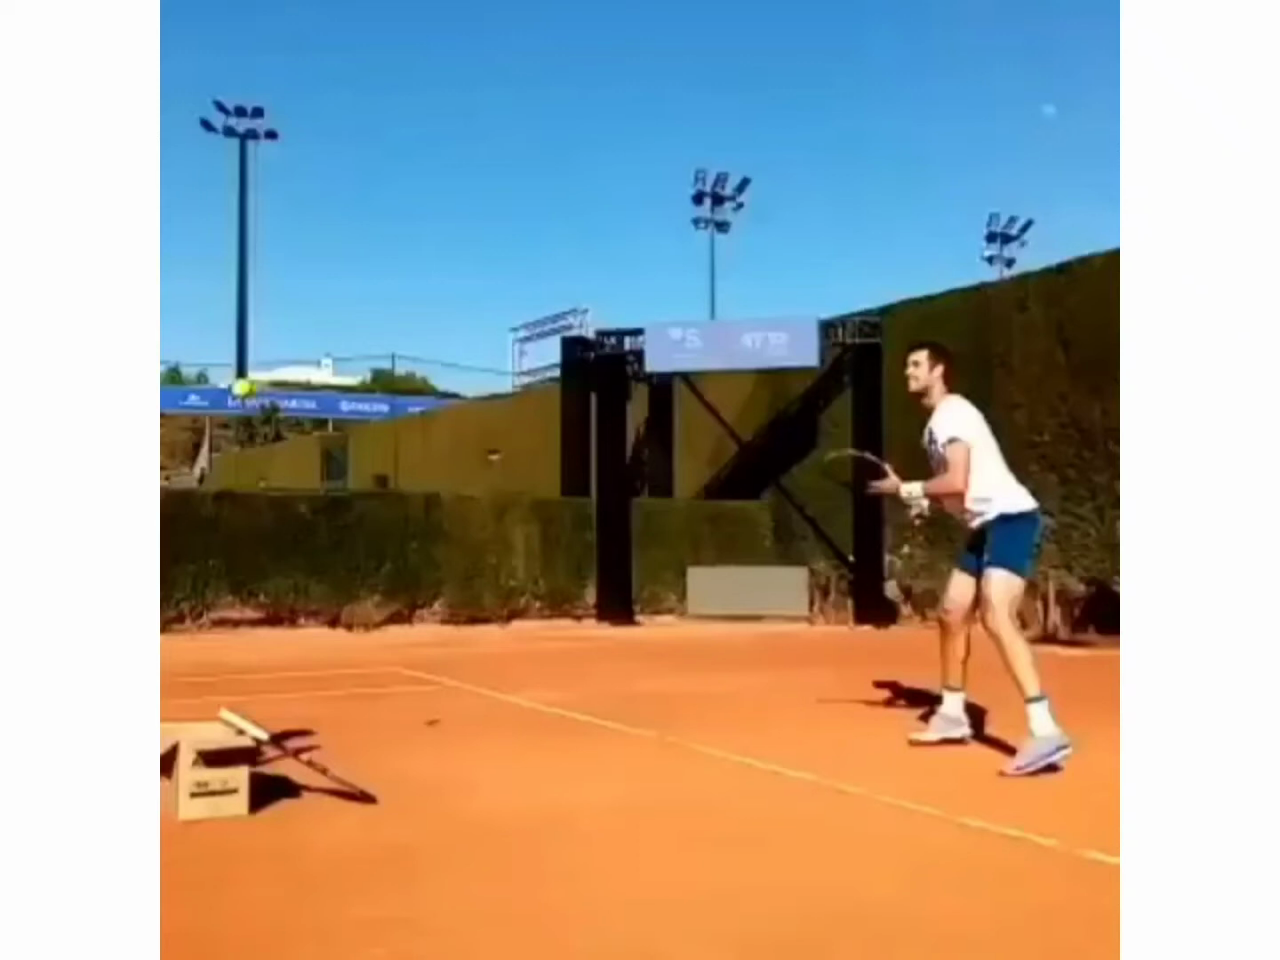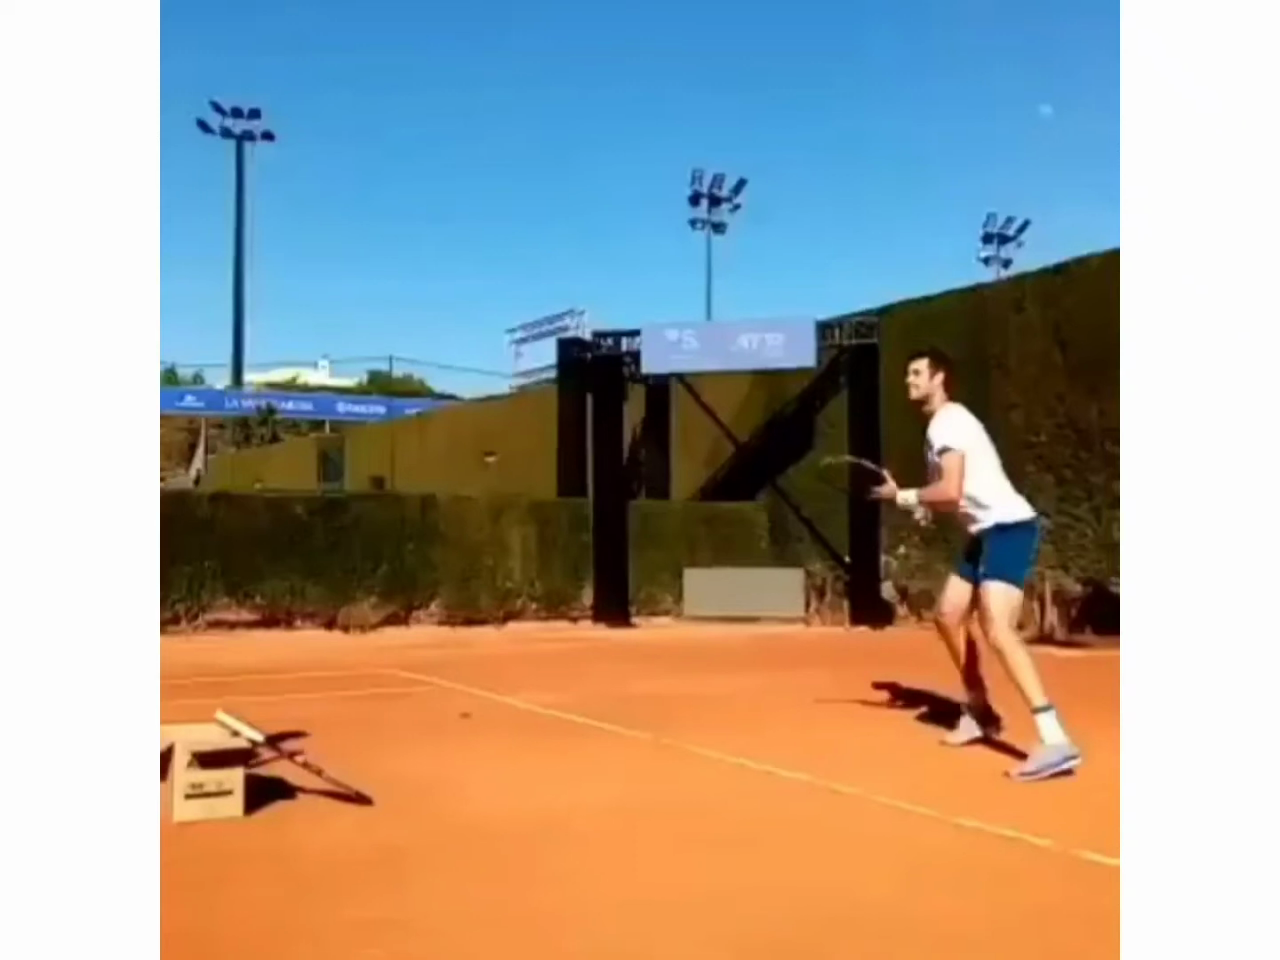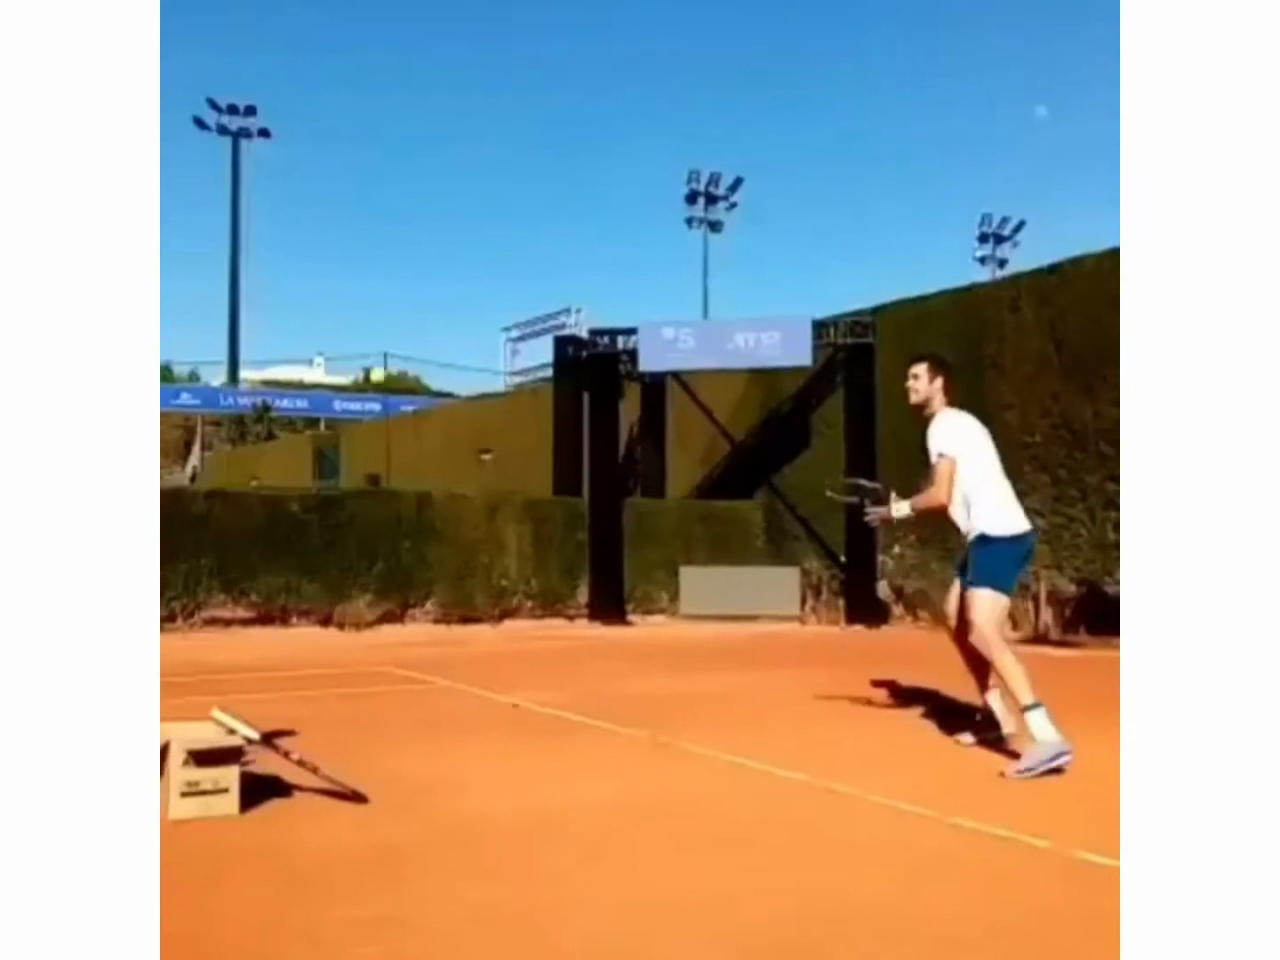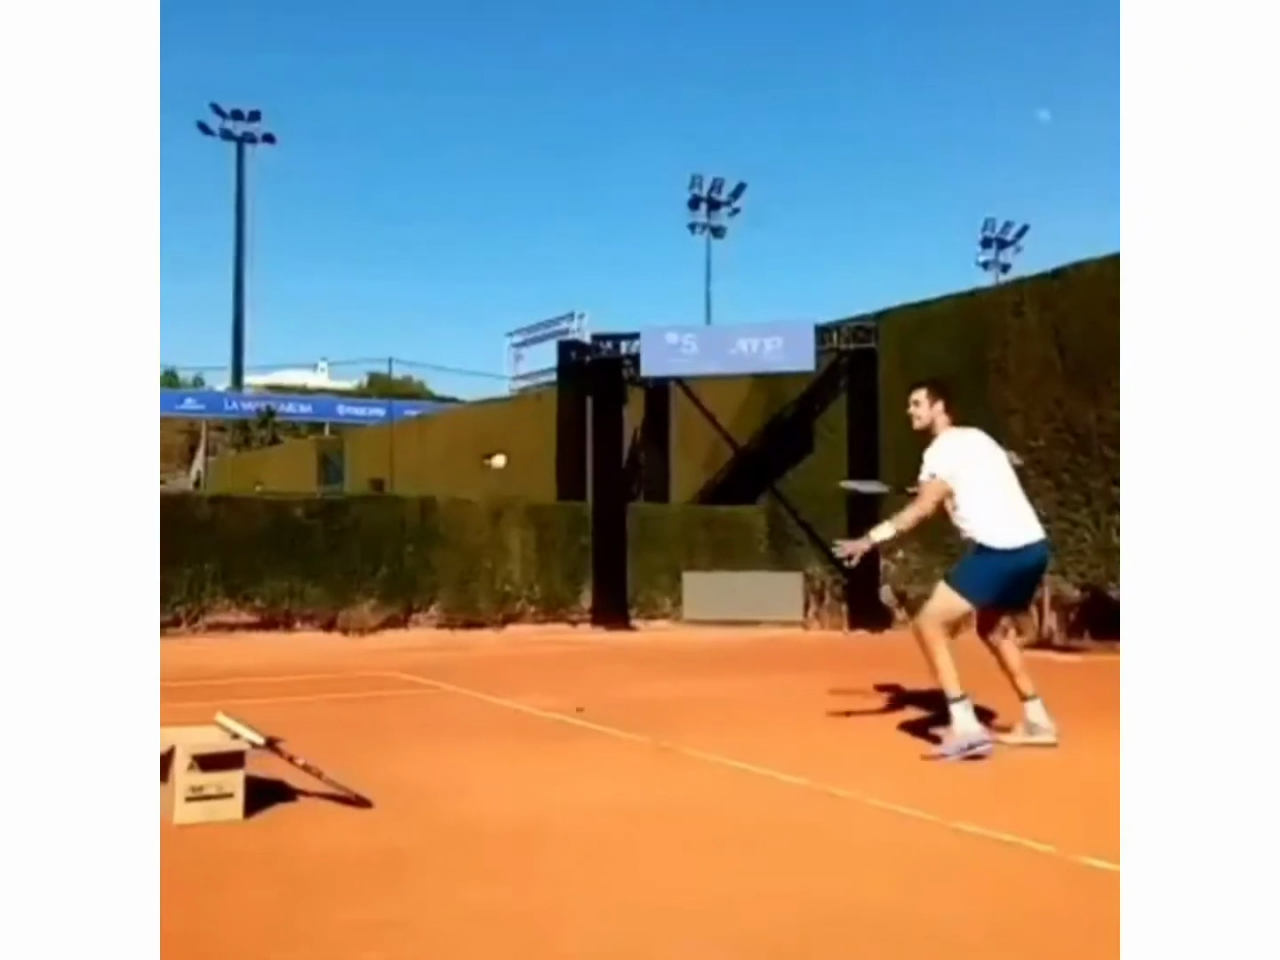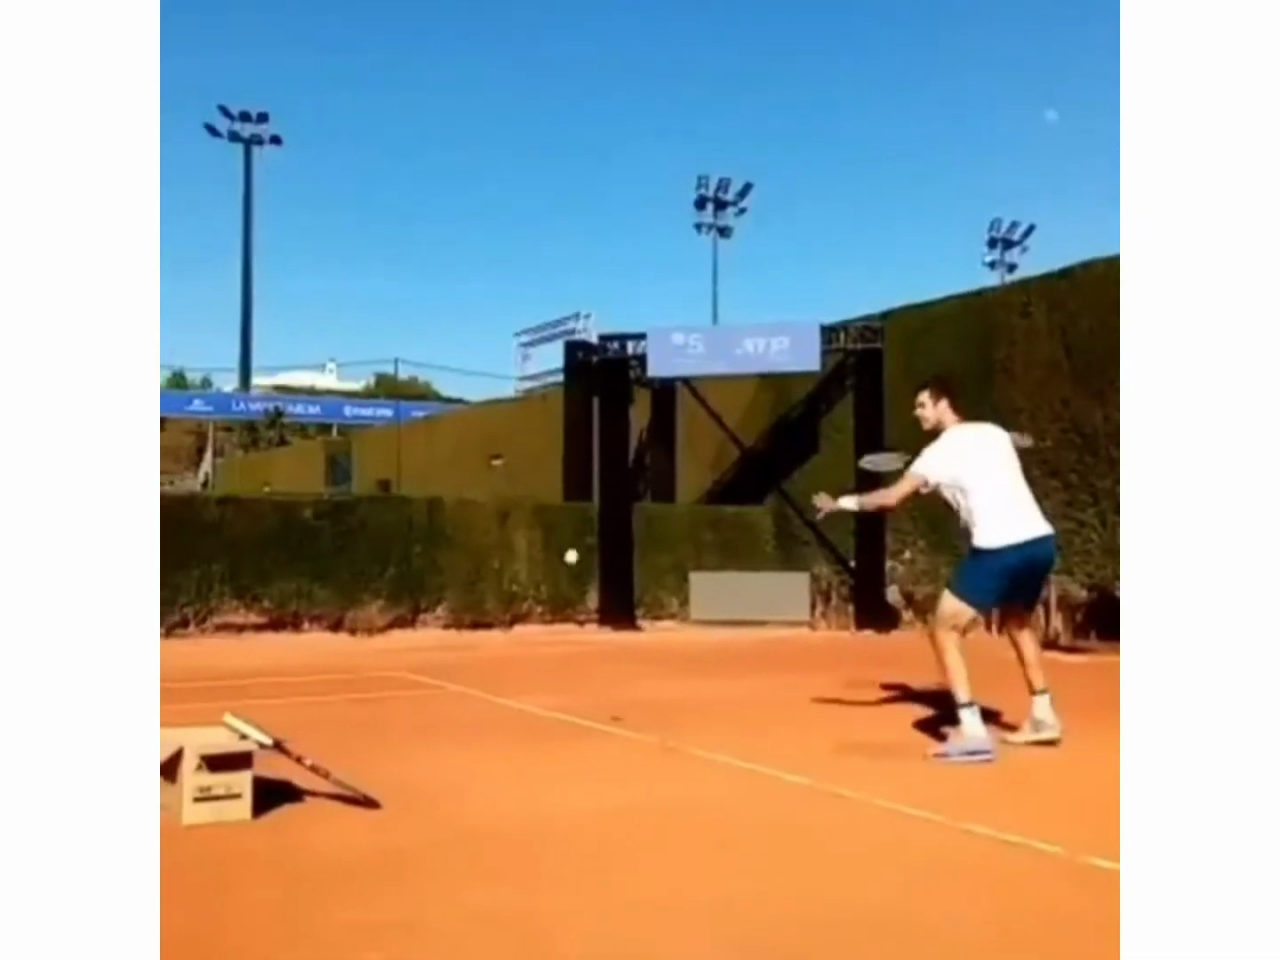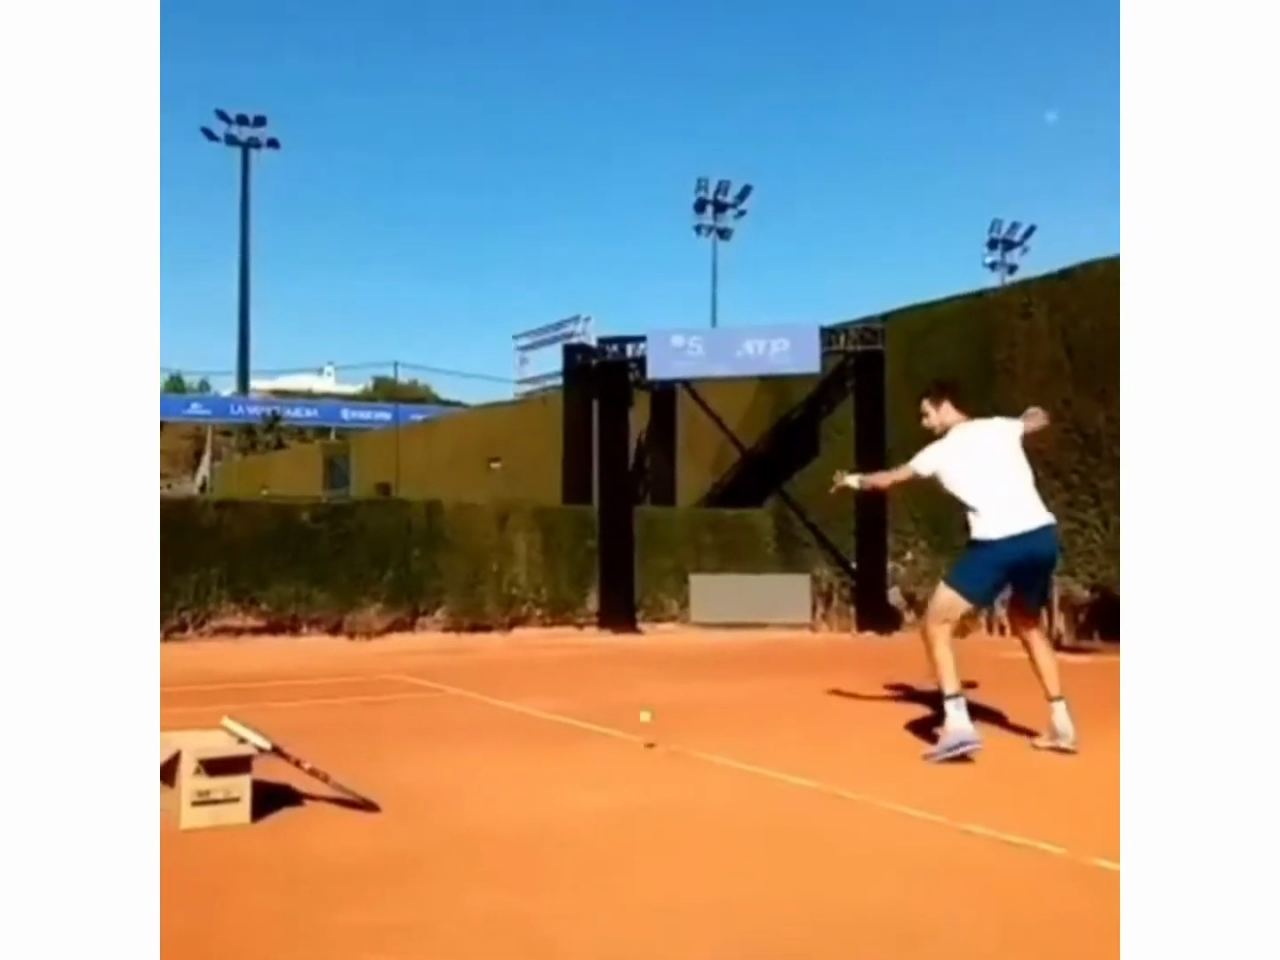
dt=0.4s
person 1, frame 1
left shoulder: (952, 412)
right shoulder: (935, 423)
left elbow: (957, 482)
left wrist: (906, 489)
right wrist: (924, 500)
left hip: (1010, 519)
right hip: (986, 525)
left knee: (997, 618)
right knee: (952, 614)
left ankle: (1045, 731)
right ankle: (952, 713)
person 1, frame 2
left shoulder: (948, 421)
right shoulder: (941, 425)
left elbow: (950, 490)
left wrist: (903, 496)
right wrist: (925, 506)
left hip: (1009, 528)
right hip: (987, 531)
left knee: (998, 630)
right knee: (948, 616)
left ankle: (1056, 742)
right ankle: (980, 710)
person 1, frame 3
left shoulder: (943, 426)
right shoulder: (962, 422)
left elbow: (940, 493)
left wrist: (898, 510)
right wrist: (912, 505)
left hip: (998, 538)
right hip: (1007, 534)
left knee: (985, 638)
right knee: (956, 618)
left ankle: (1047, 739)
right ankle: (996, 716)
person 1, frame 4
left shoulder: (941, 449)
right shoulder: (977, 438)
left elbow: (925, 506)
left wrist: (871, 539)
right wrist: (946, 490)
left hip: (999, 551)
right hip: (1035, 546)
left knee: (928, 625)
right knee: (993, 629)
left ankle: (966, 726)
right ankle: (1037, 722)
person 1, frame 5
left shoulder: (939, 453)
right shoulder: (992, 433)
left elbow: (890, 497)
right elbow: (1021, 441)
left wrist: (841, 502)
left hip: (999, 549)
right hip: (1042, 541)
left knee: (945, 633)
right knee: (1017, 623)
left ankle: (973, 733)
right ankle: (1043, 717)
person 1, frame 6
left shoulder: (940, 451)
right shoulder: (1001, 428)
left elbow: (886, 479)
right elbow: (1039, 419)
left wrist: (851, 480)
right wrist: (1031, 414)
left hip: (997, 544)
right hip: (1043, 535)
left knee: (935, 625)
right knee: (1027, 626)
left ankle: (958, 725)
right ankle: (1061, 725)
